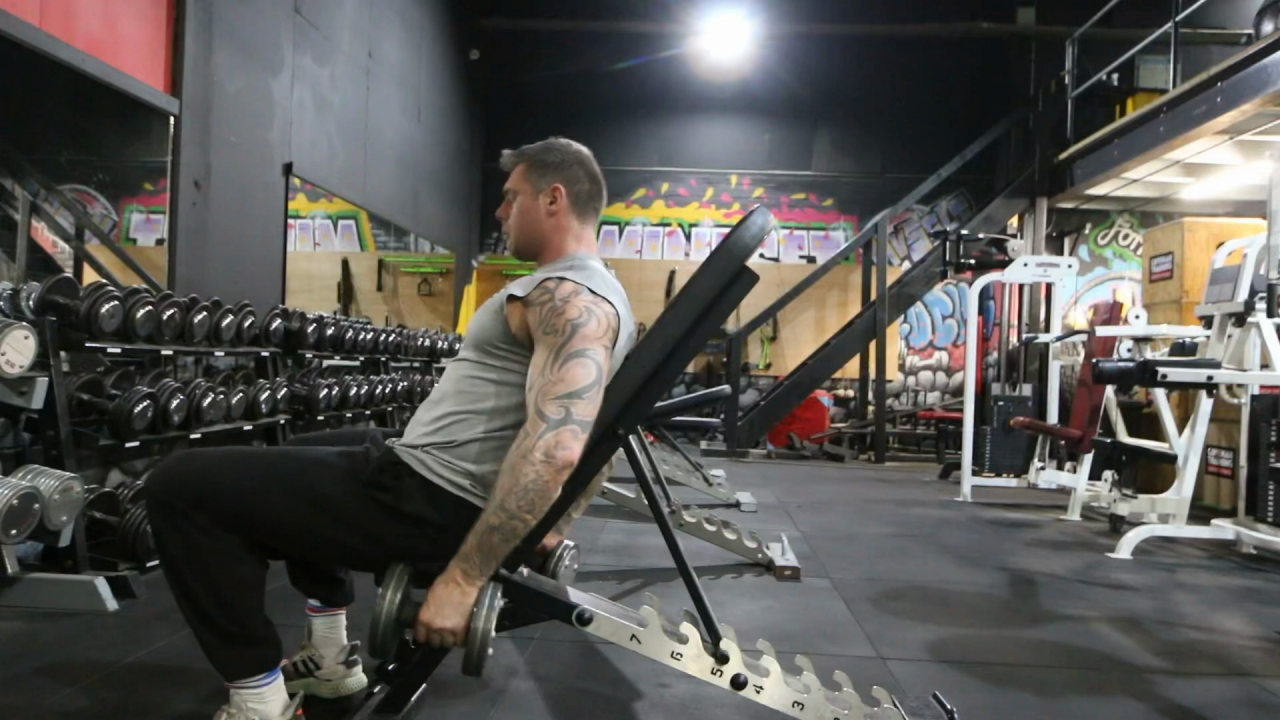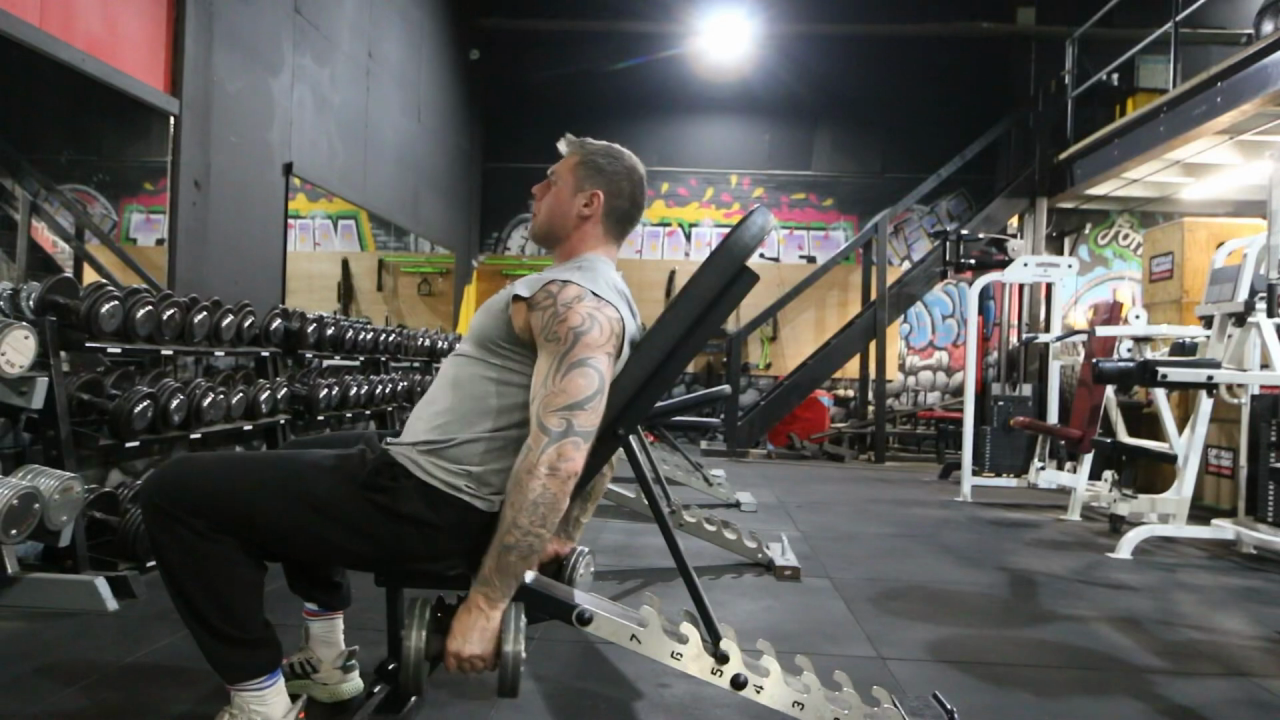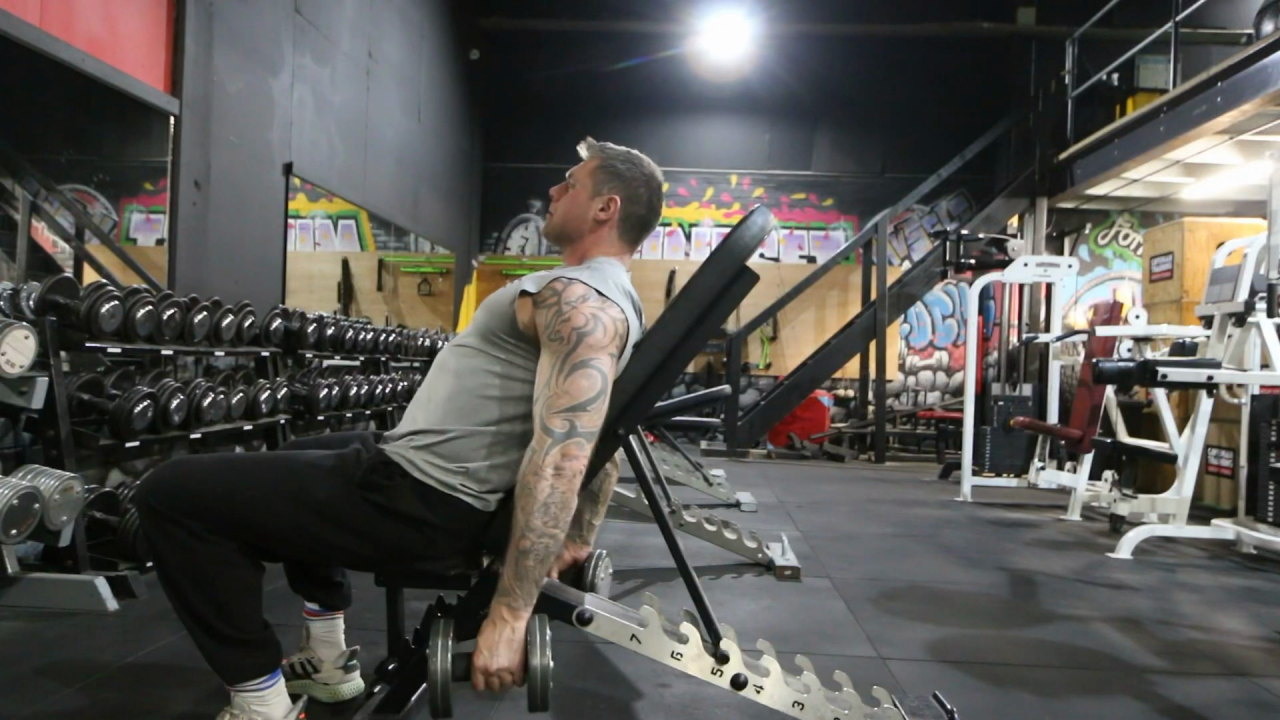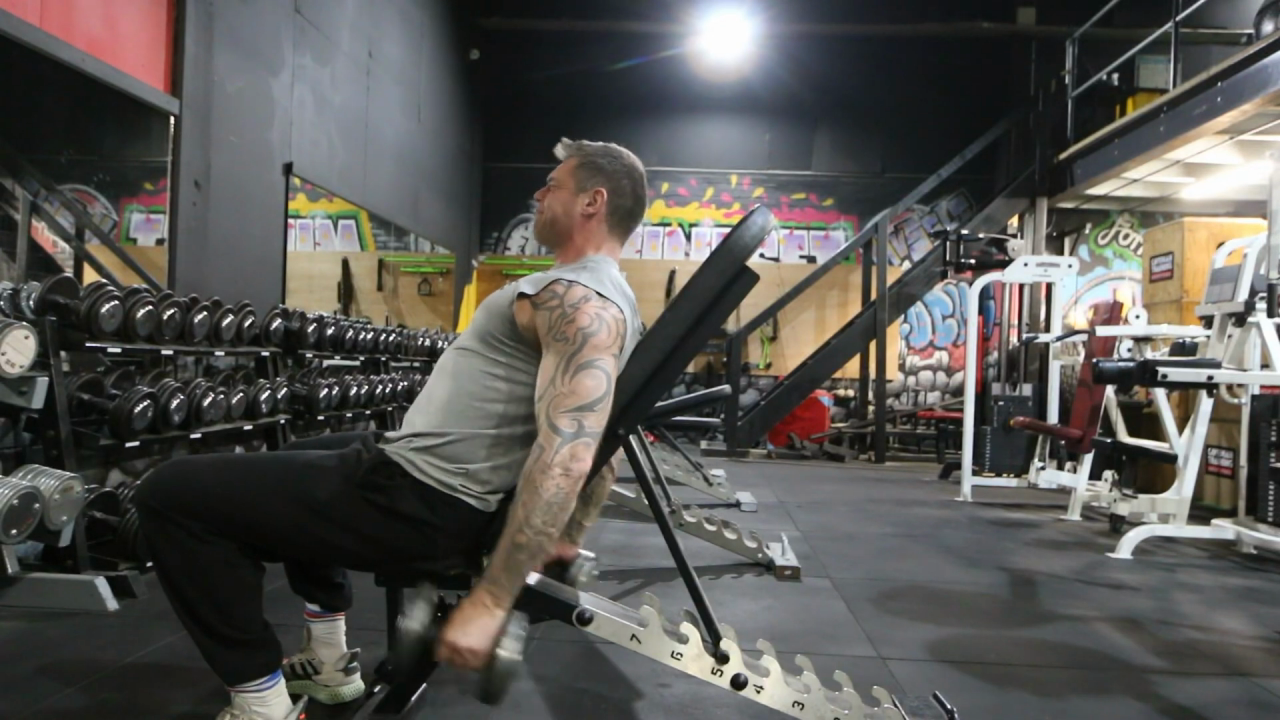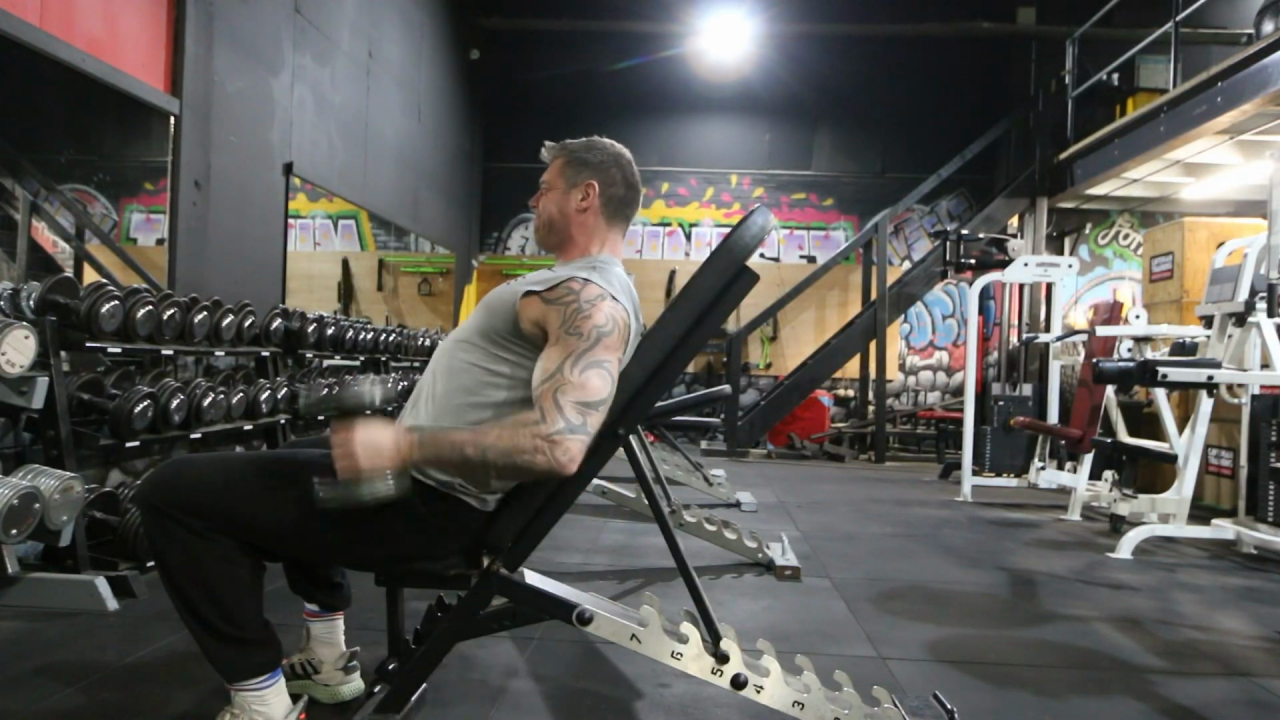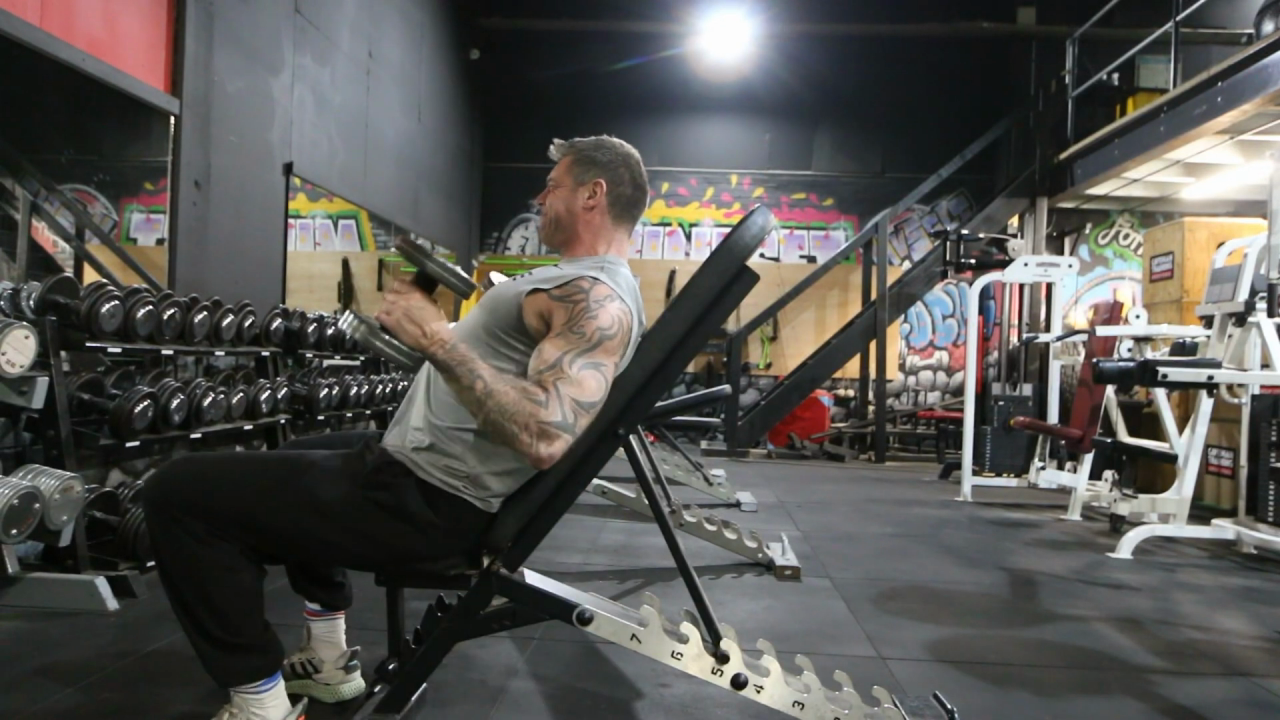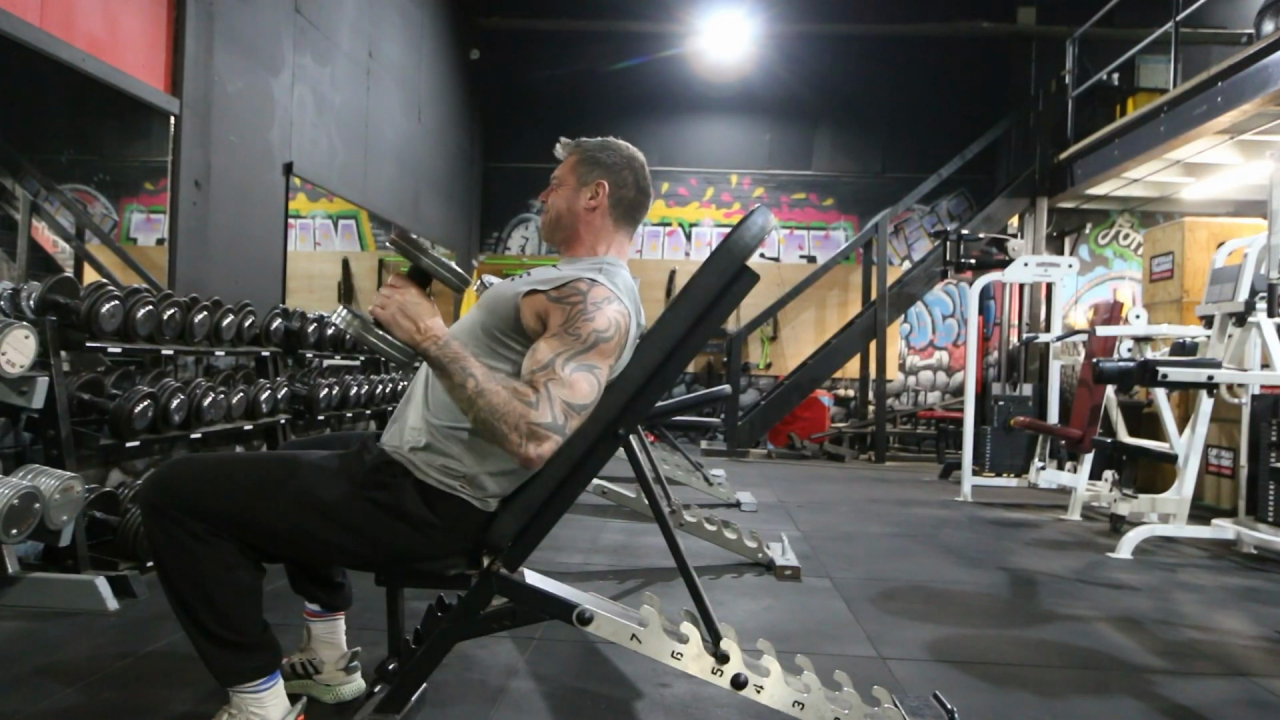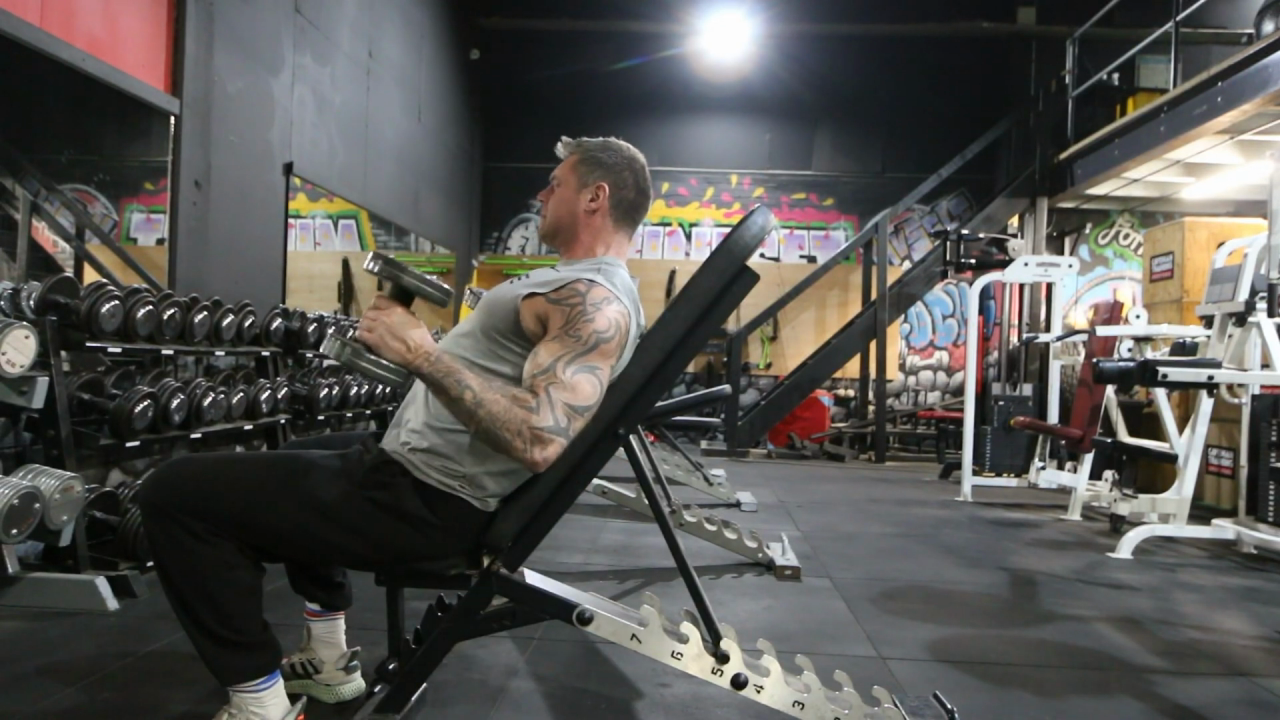
dt=0.4s
person 1, frame 1
left shoulder: (570, 298)
right shoulder: (590, 296)
left elbow: (554, 448)
right elbow: (586, 440)
left wrist: (463, 579)
right wrist: (552, 529)
left hip: (429, 500)
right hip: (435, 480)
left knee: (180, 486)
right knee: (301, 455)
right ankle: (329, 656)
person 1, frame 2
left shoulder: (575, 301)
right shoulder: (597, 299)
left elbow: (557, 456)
right elbow: (586, 444)
left wrist: (485, 604)
right wrist: (564, 536)
left hip: (426, 501)
right hip: (435, 484)
left knee: (176, 492)
right knee: (297, 459)
right ankle: (327, 660)
person 1, frame 3
left shoulder: (579, 300)
right shoulder: (607, 300)
left elbow: (560, 455)
right elbow: (595, 444)
left wrist: (509, 615)
right wrist: (580, 540)
left hip: (419, 498)
right hip: (435, 483)
left knee: (171, 493)
right knee: (297, 459)
right ankle: (327, 660)
person 1, frame 4
left shoulder: (579, 301)
right shoulder: (597, 297)
left elbow: (566, 458)
right elbow: (589, 443)
left wrist: (488, 598)
right wrist: (571, 535)
left hip: (422, 499)
right hip: (431, 479)
left knee: (171, 494)
right knee: (295, 460)
right ankle: (327, 661)
person 1, frame 5
left shoulder: (590, 301)
right shoulder: (588, 288)
left elbow: (558, 444)
left wrist: (404, 445)
right wrist: (410, 442)
left hip: (429, 501)
right hip: (436, 485)
left knee: (174, 493)
right knee: (294, 463)
right ankle: (327, 661)
person 1, frame 6
left shoulder: (597, 301)
right shoulder: (587, 285)
left elbow: (544, 435)
left wrist: (437, 339)
right wrist: (438, 334)
left hip: (429, 499)
right hip: (426, 469)
left knee: (179, 492)
right knee: (294, 458)
right ankle: (327, 661)
person 1, frame 7
left shoulder: (595, 302)
right shoulder: (586, 284)
left elbow: (534, 435)
left wrist: (429, 335)
right wrist: (429, 332)
left hip: (427, 499)
right hip: (423, 469)
left knee: (176, 493)
right knee: (295, 459)
right ankle: (328, 661)
person 1, frame 8
left shoulder: (595, 303)
right shoulder: (585, 285)
left elbow: (539, 438)
left wrist: (421, 352)
left hip: (427, 499)
right hip: (423, 468)
left knee: (175, 492)
right knee: (296, 459)
right ankle: (328, 661)
